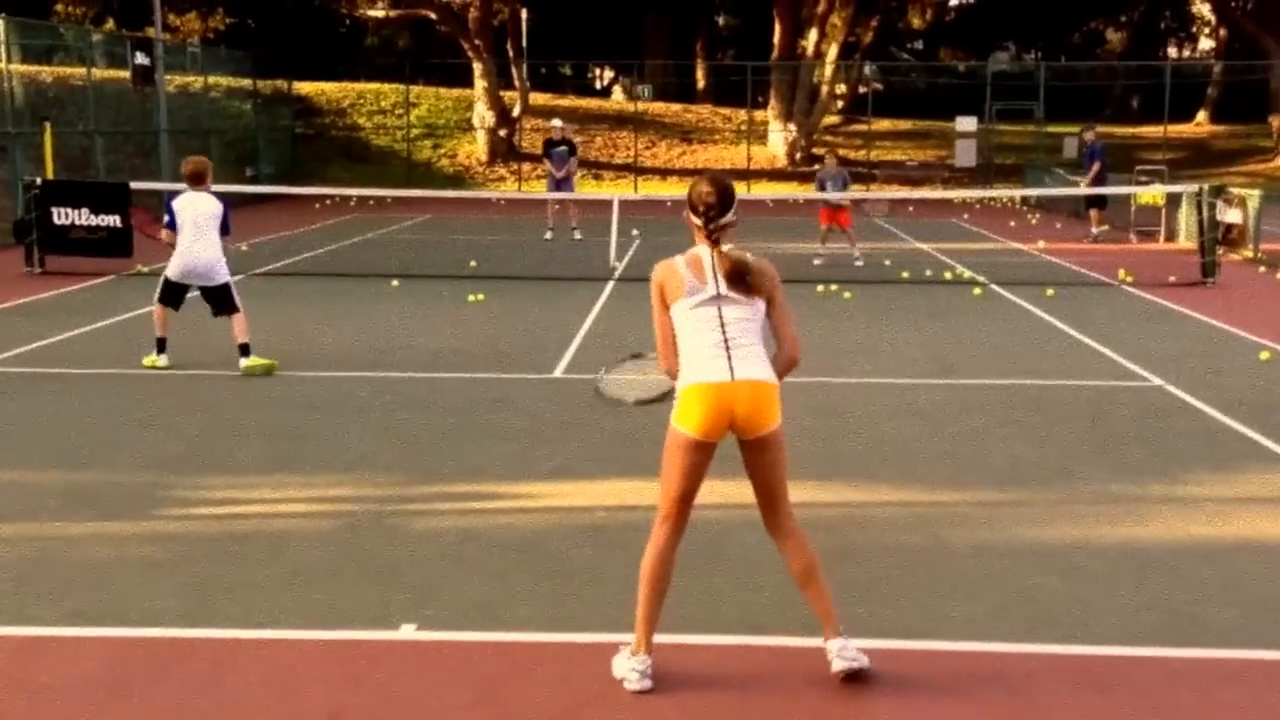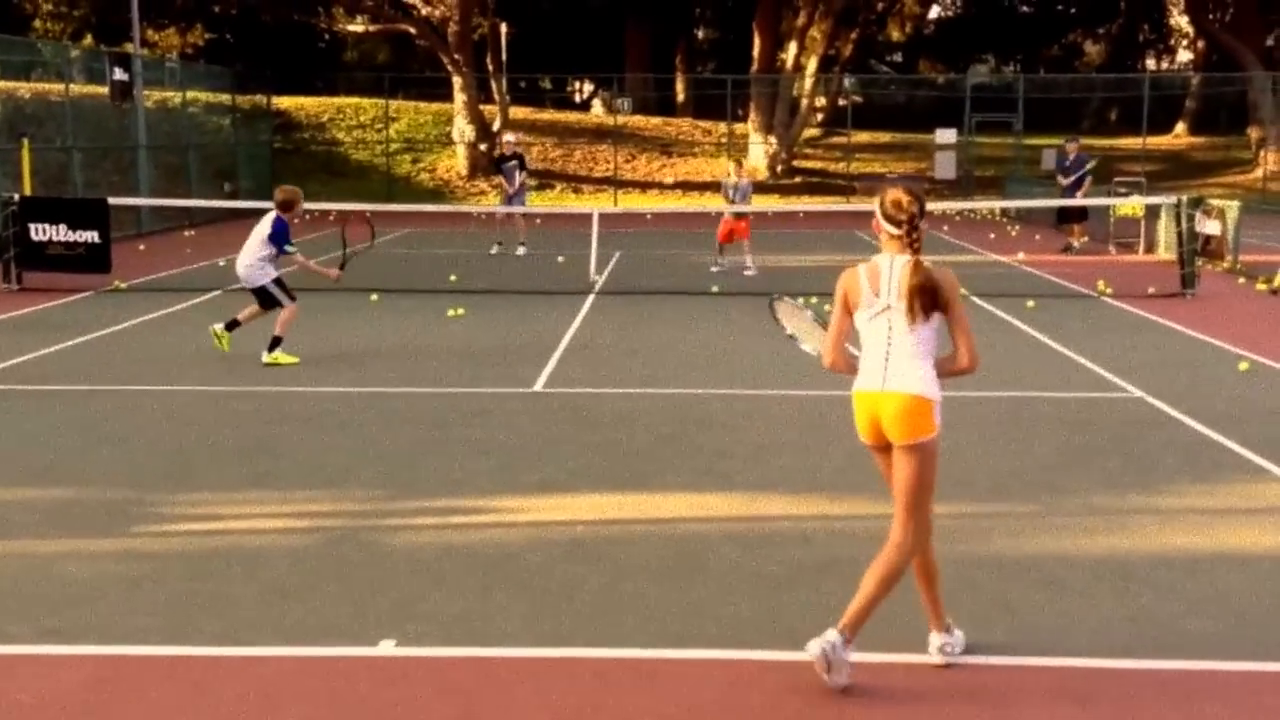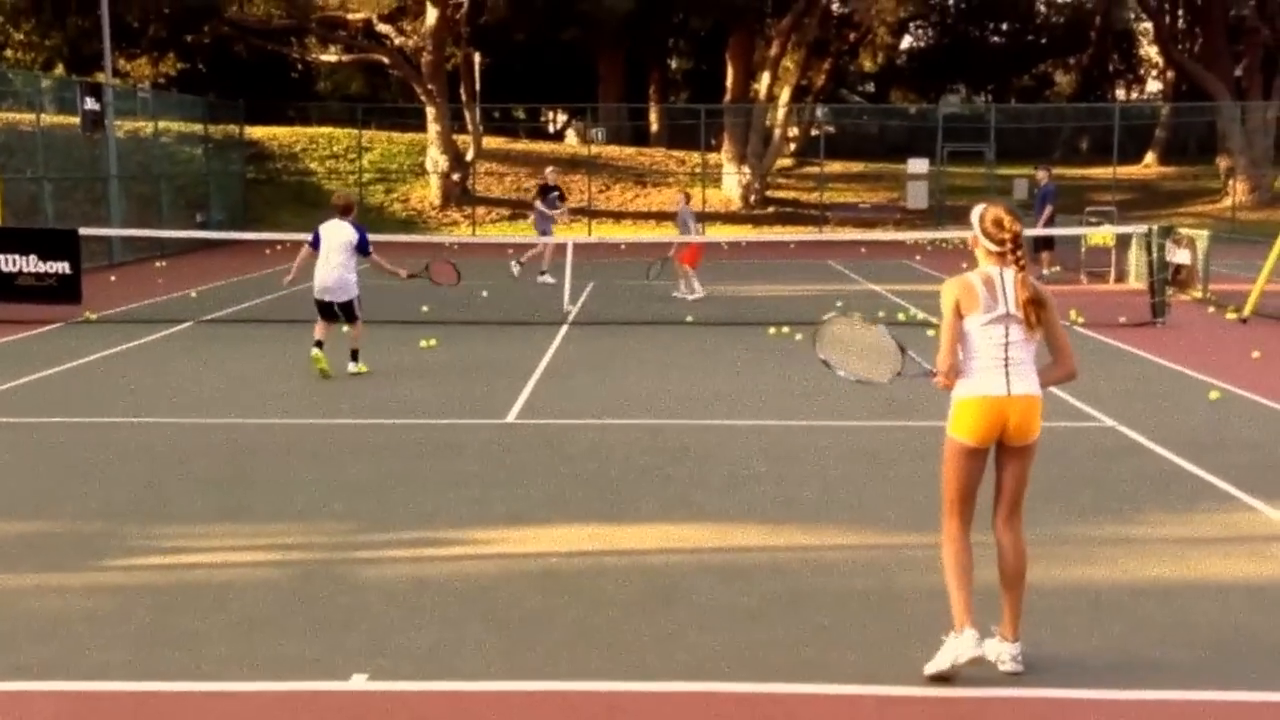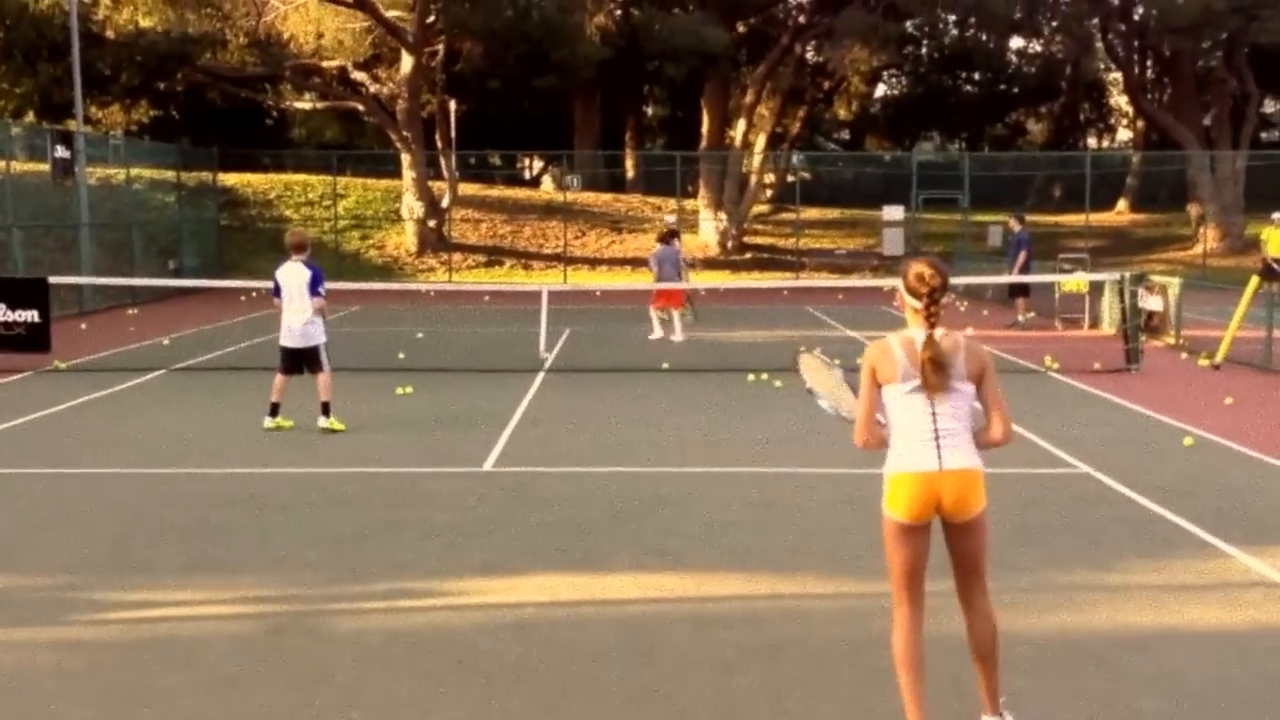
dt=1s
person 1, frame 1
left shoulder: (666, 273)
right shoulder: (761, 271)
left elbow: (669, 363)
right elbow: (791, 354)
left hip: (700, 396)
right hip: (759, 394)
left knee: (667, 526)
right knee: (782, 524)
left ankle: (639, 657)
right ankle: (836, 642)
person 1, frame 2
left shoulder: (851, 279)
right shoulder: (939, 280)
left elbow: (832, 359)
right elbow: (966, 360)
left hip: (866, 404)
right hip: (914, 405)
left knee: (914, 519)
right knee: (907, 535)
left ankle: (941, 631)
right ankle: (837, 635)
person 1, frame 3
left shoulder: (959, 287)
right shoulder: (1035, 292)
left elbow: (947, 365)
right elbow: (1066, 367)
left wrist: (949, 379)
right wrist: (1016, 384)
left hip: (974, 407)
right hip: (1025, 407)
left knee: (956, 524)
right knee: (1008, 523)
left ankle: (963, 631)
right ankle: (1008, 642)
person 1, frame 4
left shoulder: (879, 353)
right shoulder: (972, 352)
left elbow: (864, 437)
right elbow: (1000, 432)
left hip: (906, 482)
right hip: (964, 479)
left knee: (907, 608)
right knee: (975, 596)
person 2, frame 1
left shoulder: (175, 203)
right shoulder: (217, 204)
left elbow: (168, 237)
right elbow: (222, 236)
left hip: (182, 263)
right hip: (213, 265)
left knee: (161, 305)
right knee: (236, 313)
left ankle: (160, 355)
right ankle: (246, 357)
person 2, frame 2
left shoulder: (273, 216)
right shoulder: (280, 228)
right elbow: (298, 260)
right wrist: (327, 272)
left hip: (249, 266)
right hip: (255, 269)
left knee: (266, 305)
right knee: (290, 306)
left ankle: (224, 329)
right ankle: (272, 352)
person 2, frame 3
left shoulder: (323, 228)
right shoulder: (357, 232)
left elbow: (306, 251)
right elbow: (372, 259)
left wrist: (293, 273)
right wrist: (397, 271)
left hip: (321, 282)
right hip: (344, 282)
left knee: (324, 320)
right knee: (355, 321)
left ankle: (317, 349)
right ankle: (355, 363)
person 2, frame 4
left shoulder: (280, 271)
right shoulder: (312, 271)
left elbow: (277, 302)
right elbow: (319, 304)
right wrist: (324, 314)
left hip: (288, 330)
right hip: (310, 330)
left knee: (283, 373)
right knee: (322, 372)
left ankle: (272, 417)
right ankle: (325, 417)
